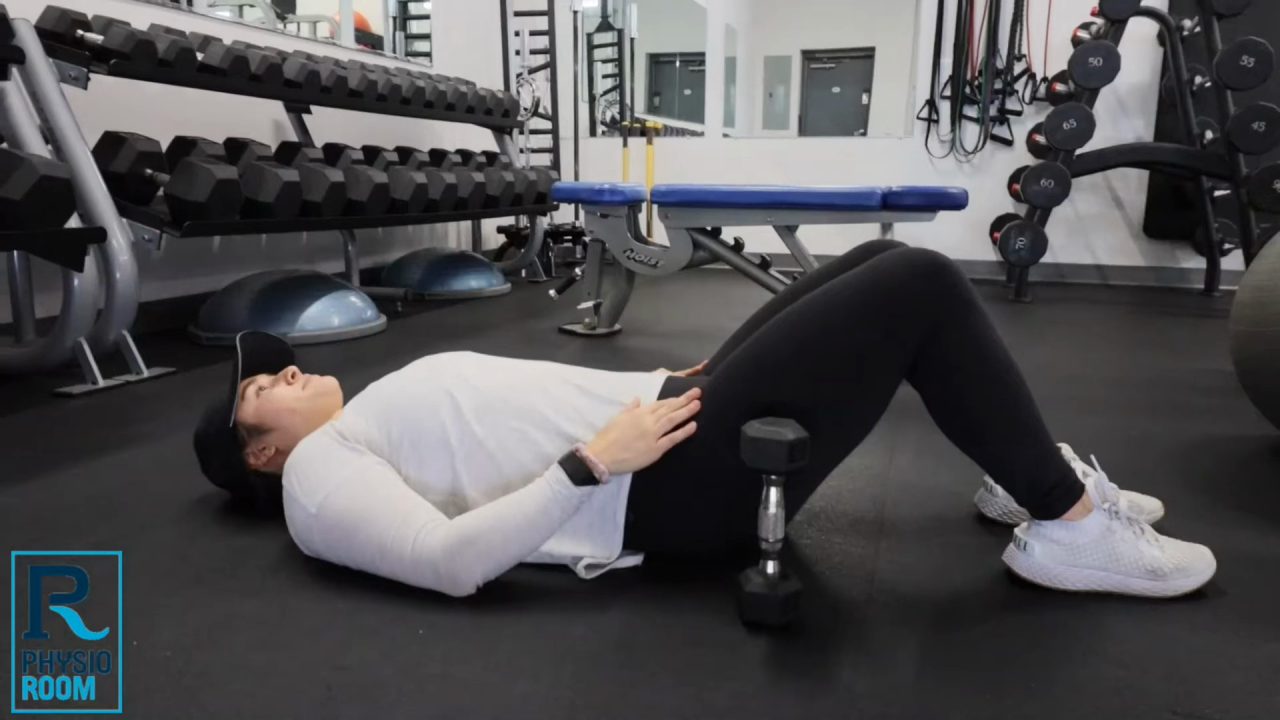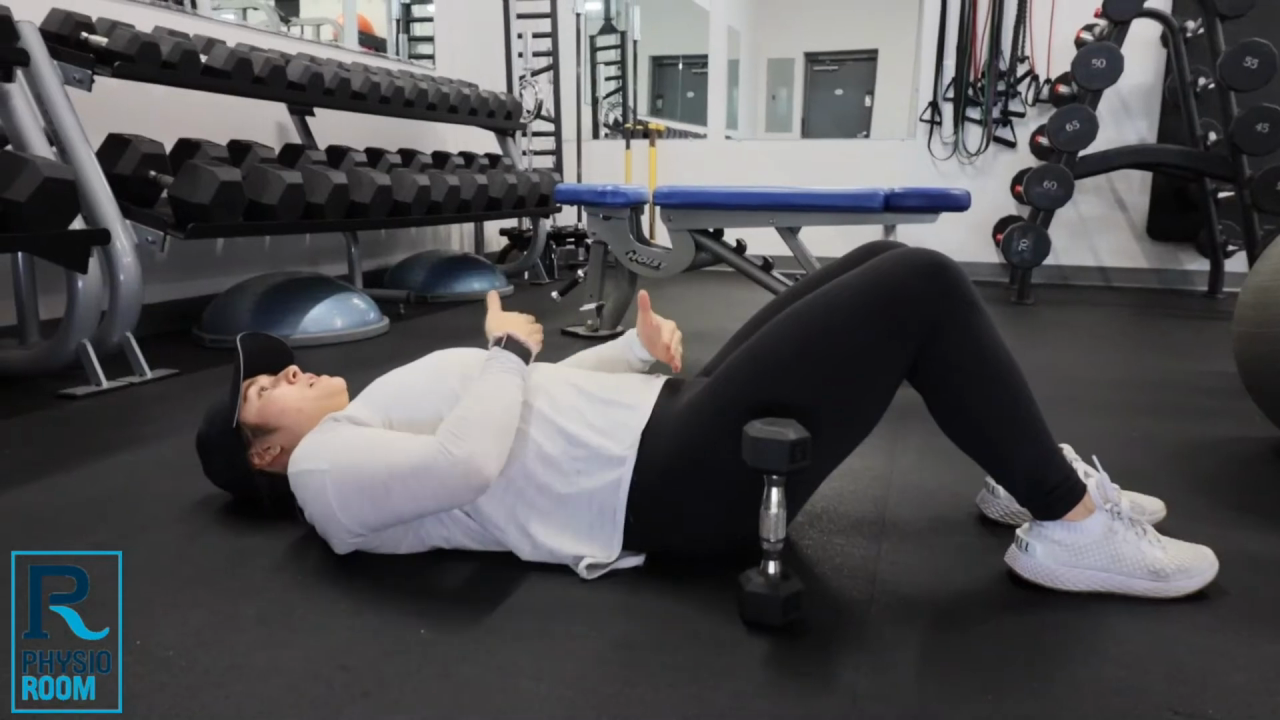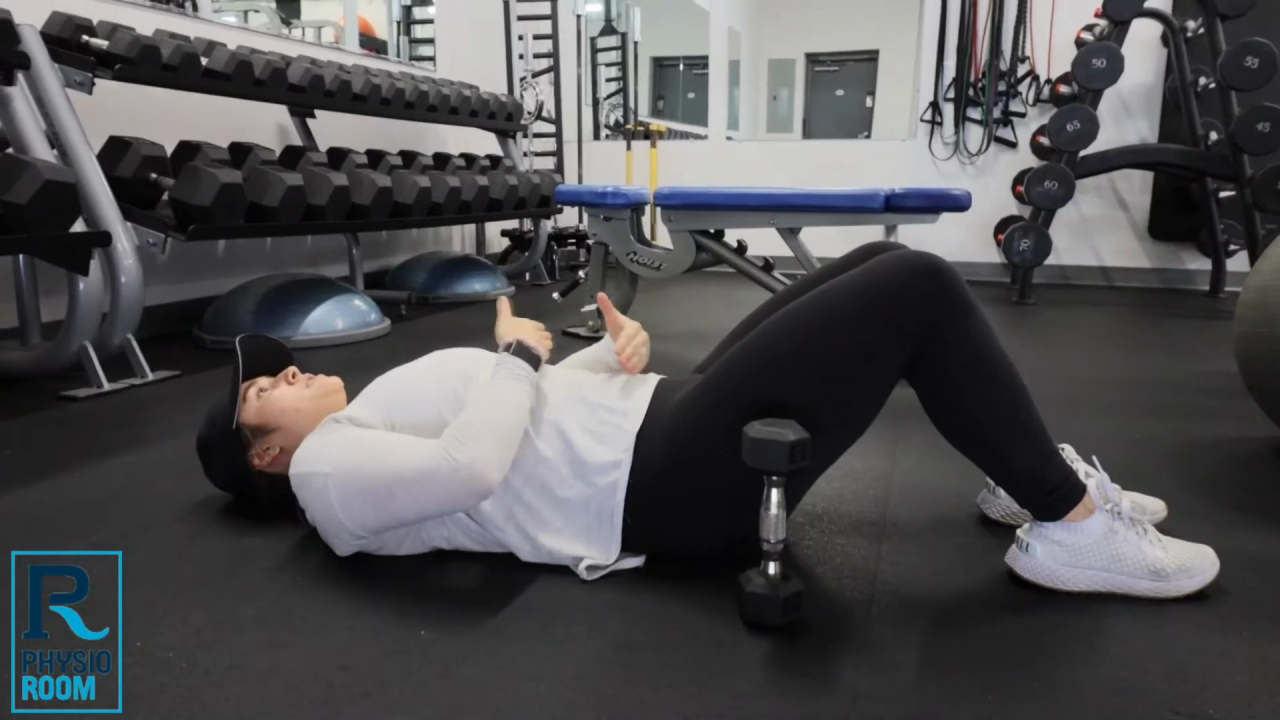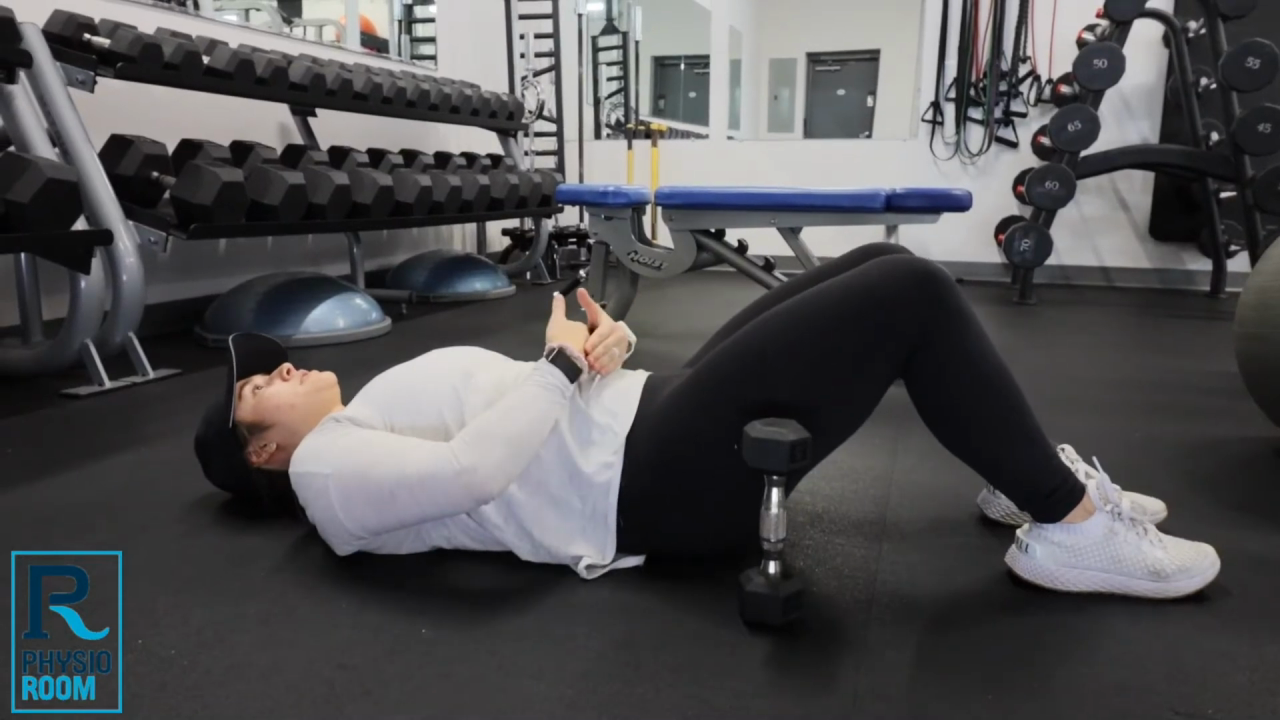
dt=0.5s
person 1, frame 1
left shoulder: (372, 427)
right shoulder: (319, 476)
right elbow: (451, 560)
left wrist: (663, 383)
right wrist: (593, 465)
left hip: (658, 420)
right hip: (677, 490)
left knee: (889, 264)
right knee: (922, 288)
left ankle: (1031, 478)
right ankle: (1069, 526)
person 1, frame 2
left shoulder: (367, 419)
right shoulder: (328, 470)
right elbow: (473, 460)
left wrist: (641, 345)
right wrist: (509, 345)
left hip: (663, 420)
right hip: (675, 487)
left knee: (892, 268)
right knee: (921, 287)
left ankle: (1030, 476)
right ankle: (1068, 525)
person 1, frame 3
left shoulder: (368, 419)
right shoulder: (329, 471)
right elbow: (473, 467)
left wrist: (619, 347)
right wrist: (519, 354)
left hip: (658, 423)
right hip: (671, 487)
left knee: (891, 268)
right knee: (919, 288)
left ankle: (1033, 477)
right ankle: (1070, 526)
person 1, frame 4
left shoulder: (369, 419)
right shoulder: (328, 468)
right elbow: (478, 469)
left wrist: (599, 345)
right wrist: (562, 362)
left hip: (652, 416)
right hip: (659, 486)
left knee: (887, 268)
right knee: (910, 299)
left ankle: (1030, 477)
right ankle: (1068, 526)
